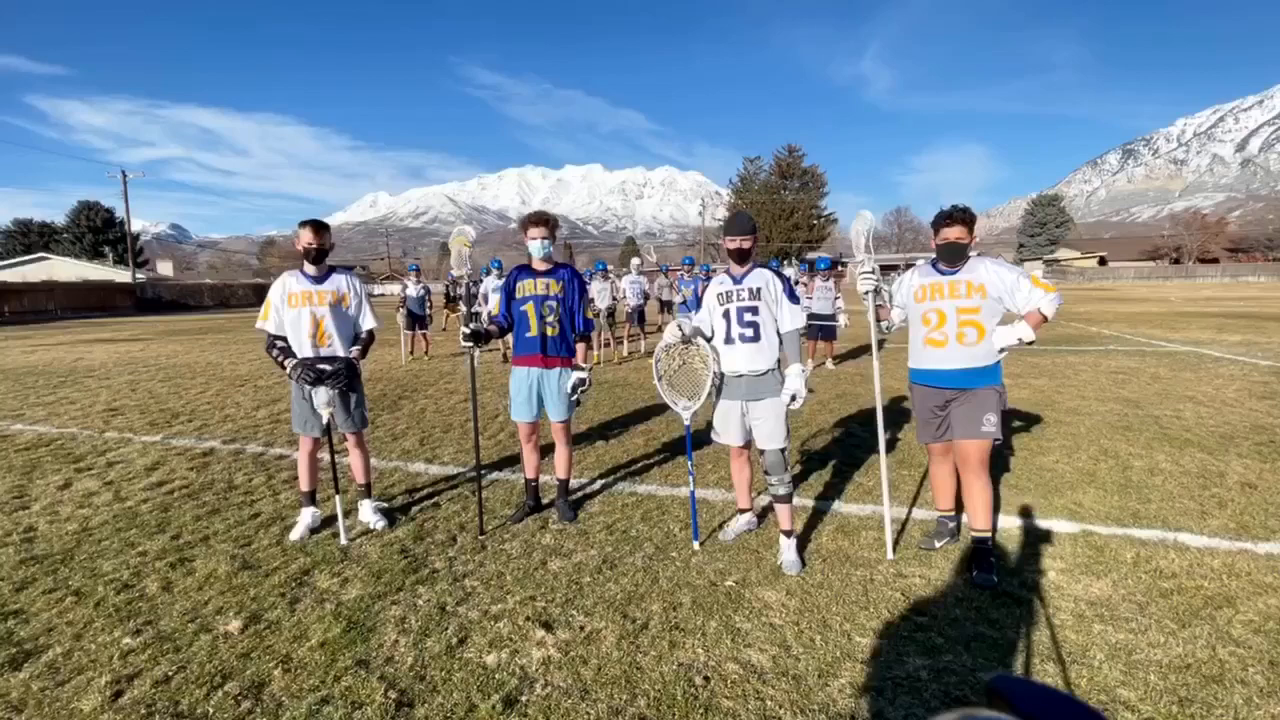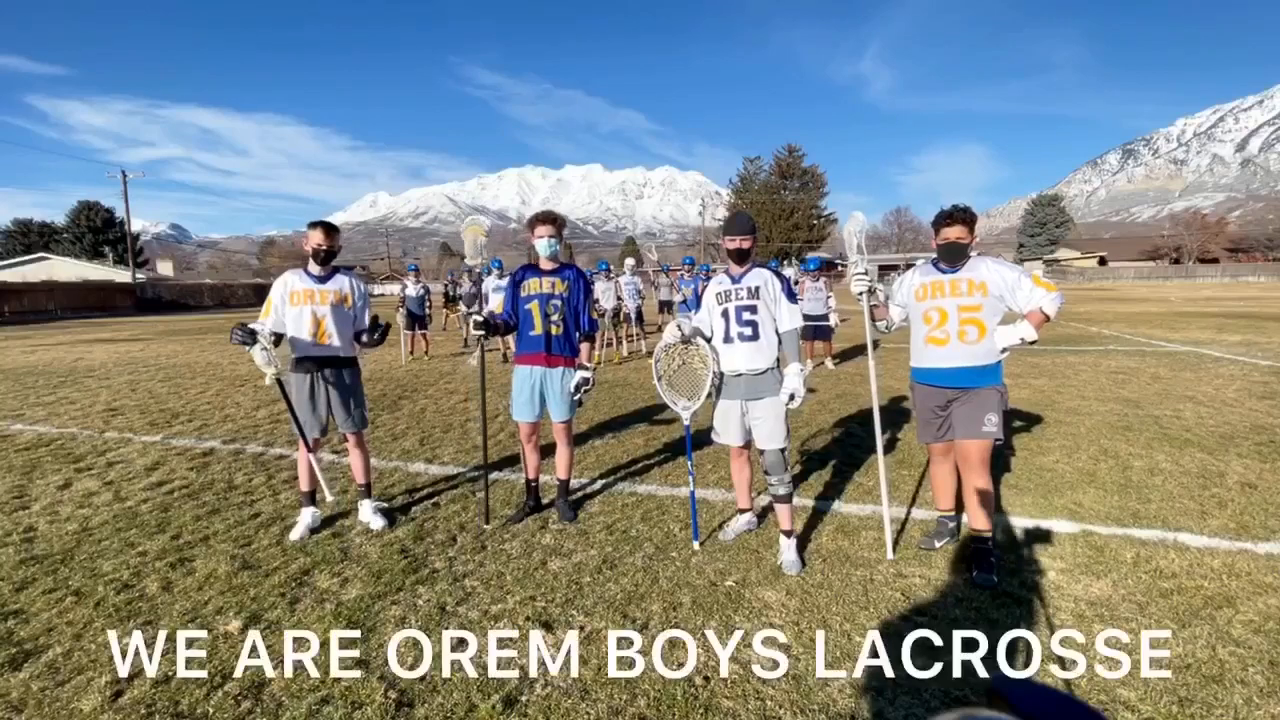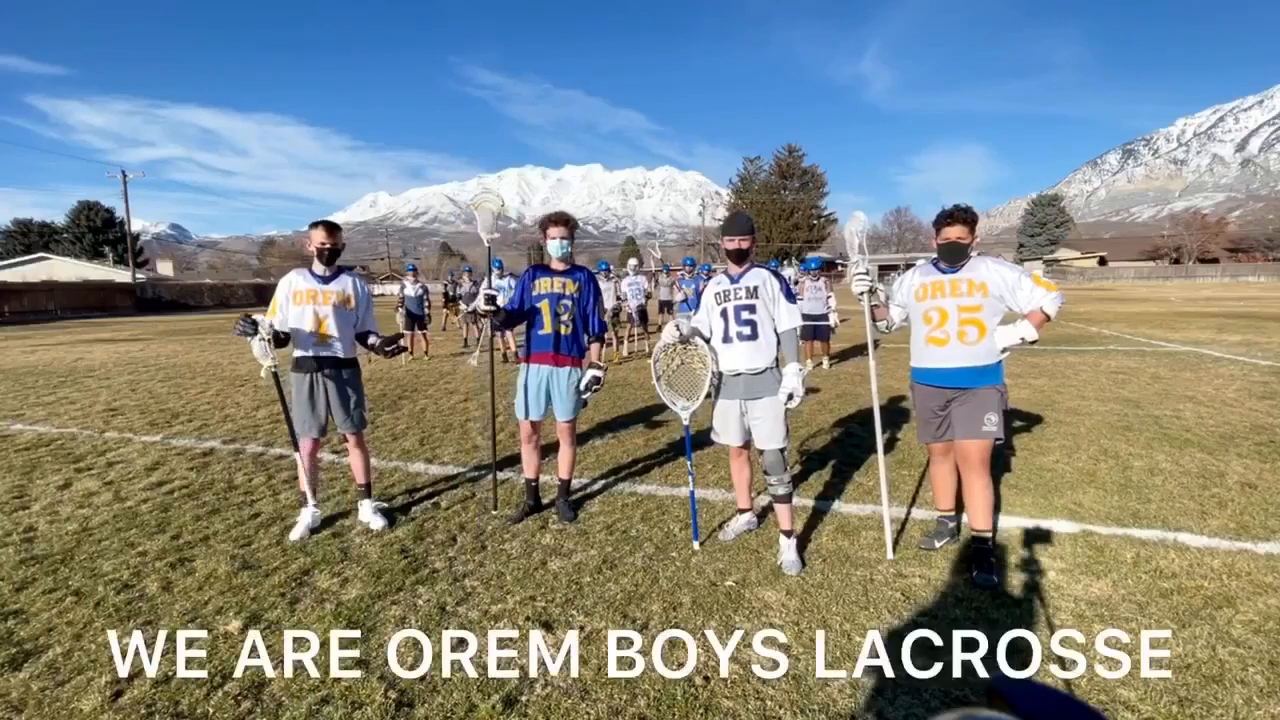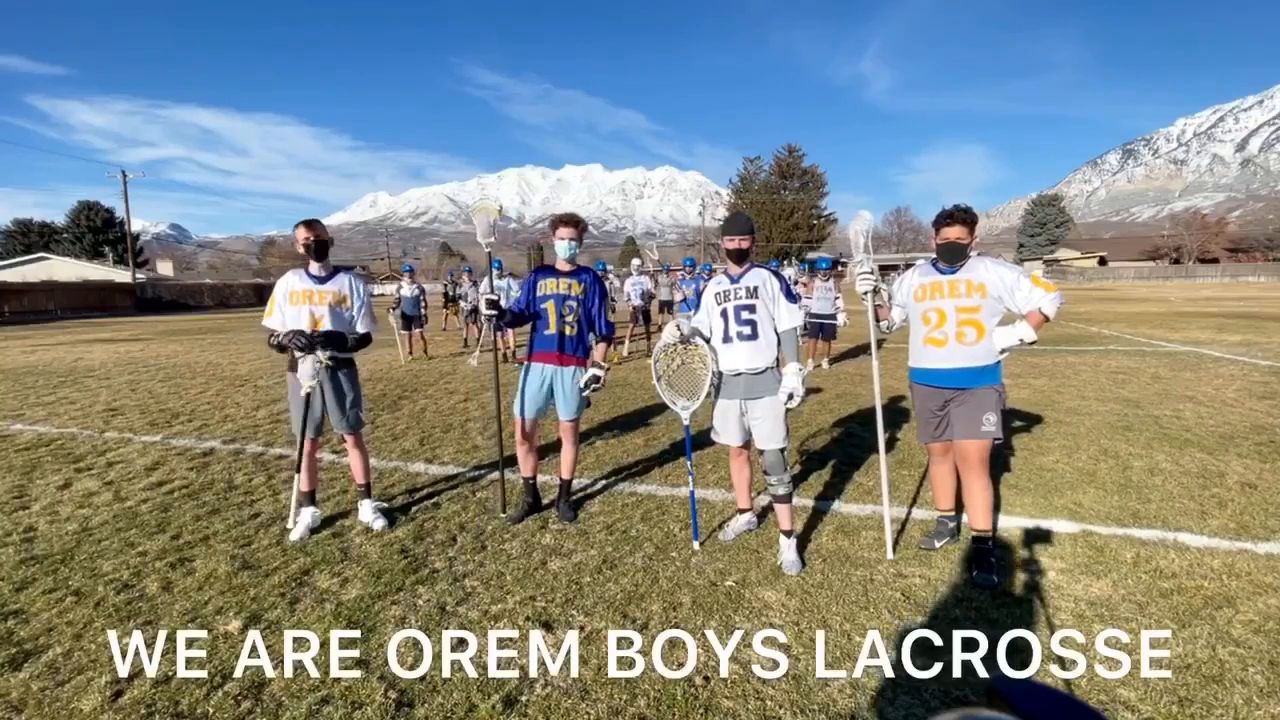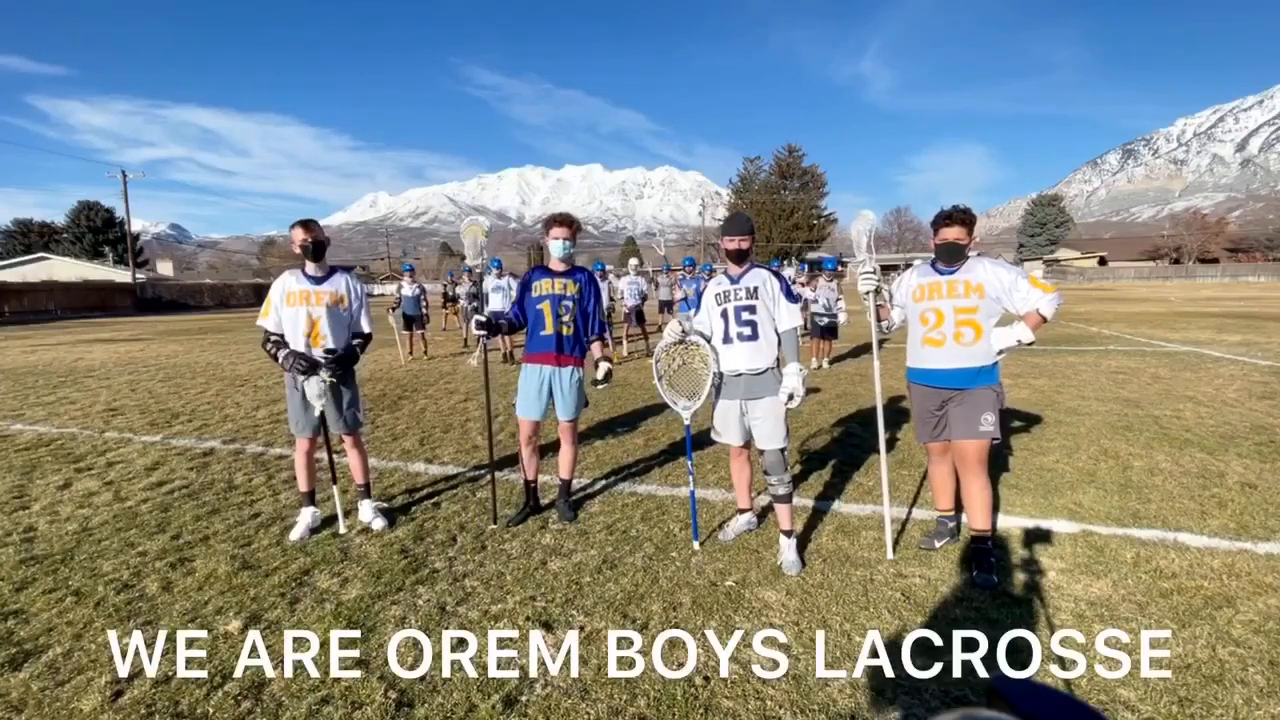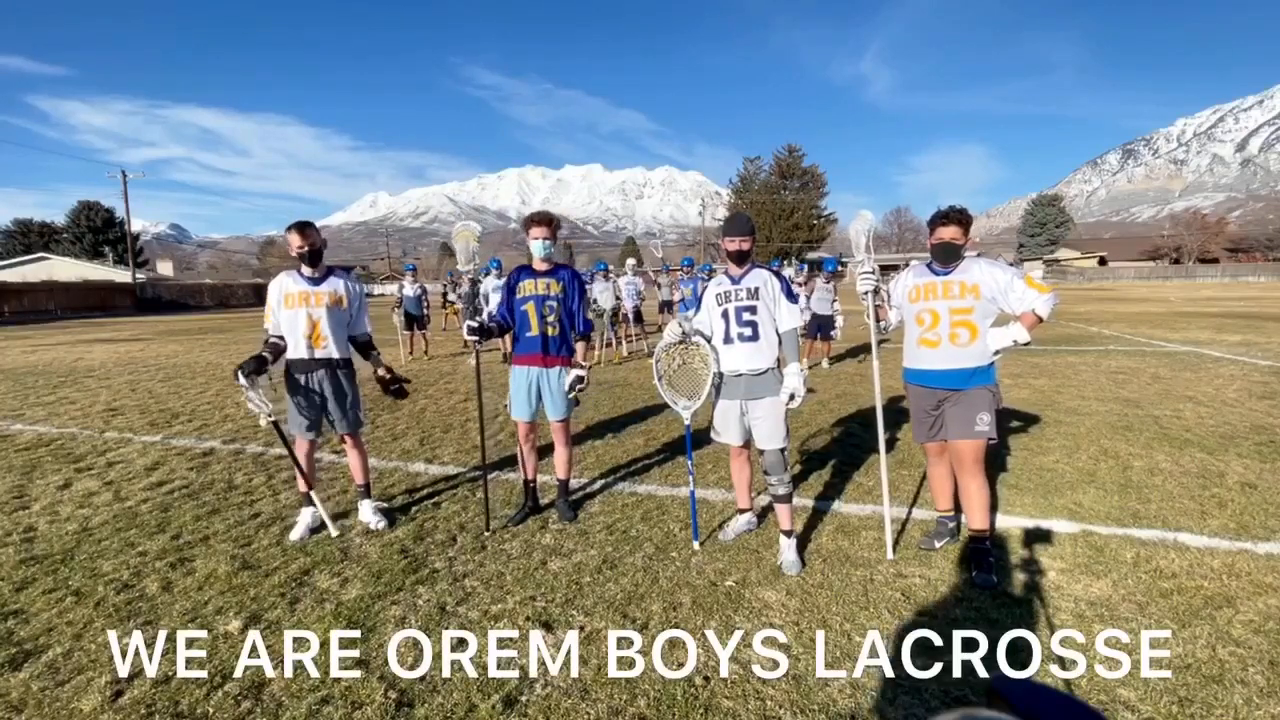
dt=0.5s
person 1, frame 1
left shoulder: (994, 273)
right shoulder: (912, 279)
left elbow: (1046, 297)
right elbow: (888, 319)
left wrist: (1015, 334)
right wrist: (874, 295)
left hip: (977, 383)
right hip: (927, 383)
left knee: (973, 463)
right knee: (938, 453)
left ankle: (982, 547)
right ankle: (946, 523)
person 1, frame 2
left shoulder: (995, 272)
right shoulder: (914, 278)
left elbow: (1048, 296)
right elbow: (887, 319)
left wrist: (1018, 334)
right wrist: (870, 297)
left hip: (979, 383)
right hip: (929, 383)
left knee: (974, 462)
right knee: (940, 453)
left ankle: (983, 547)
right ankle: (947, 523)
person 1, frame 3
left shoulder: (996, 273)
right shoulder: (914, 278)
left elbow: (1049, 296)
right elbow: (888, 319)
left wrist: (1018, 333)
right wrist: (871, 296)
left hip: (979, 383)
right hip: (929, 383)
left knee: (975, 462)
right knee: (940, 453)
left ankle: (983, 547)
right ankle: (947, 523)
person 1, frame 4
left shoulder: (994, 272)
right shoulder: (913, 278)
left elbow: (1047, 297)
right elbow: (888, 320)
left wrist: (1018, 334)
right wrist: (875, 295)
left hip: (977, 383)
right hip: (927, 383)
left knee: (973, 462)
right knee: (939, 453)
left ankle: (983, 548)
right ankle: (947, 523)
person 1, frame 5
left shoulder: (993, 273)
right shoulder: (912, 278)
left elbow: (1046, 297)
right elbow: (888, 319)
left wrist: (1016, 335)
right wrist: (874, 295)
left hip: (976, 383)
right hip: (925, 383)
left knee: (972, 462)
right knee: (937, 453)
left ankle: (981, 547)
right ankle: (946, 523)
person 1, frame 6
left shoulder: (989, 274)
right shoulder: (908, 279)
left elbow: (1042, 297)
right elbow: (885, 319)
left wrist: (1011, 334)
right wrist: (872, 296)
left hip: (972, 383)
right hip: (922, 383)
left knee: (969, 462)
right knee: (936, 454)
left ankle: (981, 547)
right ankle: (947, 523)
person 2, frame 1
left shoulder: (772, 280)
right shoulder: (714, 287)
left elbow: (790, 329)
right elbow: (705, 327)
left wrist: (795, 372)
right wrist: (684, 329)
left hip: (766, 382)
right hip: (729, 383)
left knee: (774, 459)
right knee: (736, 450)
left ankle: (787, 539)
right ankle: (745, 514)
person 2, frame 2
left shoulder: (771, 280)
right shoulder: (714, 287)
left elbow: (788, 328)
right elbow: (705, 329)
left wrist: (794, 371)
right wrist: (684, 329)
left hip: (766, 381)
right hip: (728, 383)
left knee: (774, 459)
right knee: (737, 451)
left ankle: (787, 539)
right ankle: (745, 514)
person 2, frame 3
left shoulder: (770, 280)
right shoulder: (712, 288)
left elbow: (787, 328)
right elbow: (704, 329)
left wrist: (793, 370)
right wrist: (682, 329)
left hip: (765, 381)
right hip: (727, 383)
left knee: (774, 458)
right knee: (737, 450)
left ankle: (787, 539)
right ankle: (745, 514)
person 2, frame 4
left shoulder: (769, 279)
right shoulder: (712, 287)
left elbow: (787, 327)
right elbow: (704, 329)
left wrist: (793, 370)
right wrist: (683, 328)
left hip: (765, 381)
right hip: (727, 383)
left knee: (774, 459)
right knee: (737, 450)
left ankle: (787, 539)
right ankle: (745, 514)
person 2, frame 5
left shoulder: (770, 279)
right shoulder: (712, 288)
left elbow: (787, 328)
right elbow: (704, 331)
left wrist: (793, 370)
right wrist: (683, 328)
left hip: (765, 381)
right hip: (727, 383)
left knee: (774, 458)
right knee: (736, 450)
left ankle: (787, 539)
right ankle: (745, 514)
person 2, frame 6
left shoulder: (771, 280)
right shoulder: (713, 288)
left elbow: (788, 328)
right elbow: (705, 330)
left wrist: (794, 370)
right wrist: (683, 328)
left hip: (765, 381)
right hip: (728, 383)
left knee: (774, 459)
right knee: (737, 450)
left ankle: (787, 539)
right ankle: (745, 514)
person 3, frame 1
left shoulder: (349, 282)
right shoulder: (284, 285)
left elbow: (367, 332)
right elbow: (274, 340)
left wrist: (350, 362)
right wrist: (293, 367)
left hip: (343, 371)
right hip: (306, 374)
left knee: (355, 438)
right knee: (308, 443)
left ankle: (366, 504)
right ankle: (308, 511)
person 3, frame 2
left shoulder: (352, 284)
right shoulder: (287, 283)
left elbow: (361, 334)
right elbow: (272, 332)
left wrist: (373, 336)
right wrist: (250, 335)
left hip: (344, 368)
right hip: (305, 371)
left knee: (355, 438)
right knee: (308, 442)
left ankle: (366, 504)
right ankle: (308, 511)
person 3, frame 3
left shoulder: (355, 284)
right shoulder: (291, 282)
left elbow: (364, 332)
right elbow: (281, 335)
left wrist: (381, 345)
right wrist: (258, 330)
left hip: (344, 369)
right hip: (306, 370)
left knee: (355, 437)
right knee: (308, 443)
left ankle: (366, 504)
right ankle: (309, 511)
person 3, frame 4
left shoulder: (352, 283)
right shoulder: (288, 283)
left elbow: (365, 335)
right elbow: (274, 336)
left wrist: (341, 340)
right wrist: (287, 338)
left hip: (341, 369)
right hip: (303, 371)
left knee: (353, 437)
right knee: (307, 442)
left ankle: (366, 504)
right ankle: (308, 511)
person 3, frame 5
left shoulder: (348, 283)
right shoulder: (284, 284)
left elbow: (363, 332)
right elbow: (270, 336)
left wrist: (351, 353)
right wrist: (284, 356)
left hip: (339, 372)
right hip: (300, 374)
left knee: (351, 438)
right knee: (304, 443)
left ankle: (366, 504)
right ankle: (308, 511)
person 3, frame 6
left shoulder: (347, 284)
right shoulder: (280, 285)
left elbow: (360, 336)
right elbow: (277, 337)
left wrist: (381, 368)
right wrist: (261, 361)
left hip: (339, 371)
right hip: (300, 374)
left knee: (351, 438)
right knee: (303, 443)
left ankle: (366, 503)
right ankle: (308, 510)
person 4, frame 1
left shoulder: (569, 276)
right shoulder: (516, 277)
left elbow: (582, 327)
right elbow: (504, 321)
left wrist: (582, 367)
right wrist: (483, 333)
left hip: (560, 366)
right hip: (524, 366)
left knee: (561, 432)
right knee: (527, 435)
left ankle: (562, 497)
right ankle: (532, 498)
person 4, frame 2
left shoulder: (574, 276)
right shoulder: (521, 276)
left elbow: (586, 327)
right elbow: (510, 320)
left wrist: (585, 367)
right wrist: (491, 326)
left hip: (562, 365)
right hip: (526, 364)
left knee: (562, 432)
right knee: (527, 434)
left ankle: (562, 497)
right ankle: (532, 498)
person 4, frame 3
left shoulder: (584, 278)
right shoulder: (532, 275)
left elbow: (595, 327)
right elbow: (514, 314)
left wrist: (595, 366)
right wrist: (495, 311)
left hip: (570, 365)
right hip: (534, 363)
left knee: (566, 432)
right knee: (528, 432)
left ankle: (563, 497)
right ankle: (532, 498)
person 4, frame 4
left shoulder: (589, 279)
right shoulder: (538, 276)
left elbow: (602, 328)
right elbow: (521, 314)
left wrist: (598, 365)
right wrist: (500, 312)
left hip: (573, 365)
right hip: (537, 363)
left knee: (569, 432)
right knee: (524, 432)
left ankle: (564, 497)
right ankle: (530, 497)
person 4, frame 5
left shoulder: (584, 278)
right shoulder: (532, 276)
left elbow: (595, 326)
right elbow: (517, 319)
left wrist: (602, 360)
right wrist: (493, 326)
left hip: (570, 365)
right hip: (534, 363)
left knee: (568, 432)
right knee: (527, 435)
left ankle: (564, 497)
right ankle: (531, 499)
person 4, frame 6
left shoulder: (568, 276)
right shoulder: (517, 277)
left elbow: (581, 325)
right elbow: (504, 320)
left wrist: (580, 364)
right wrist: (485, 330)
left hip: (558, 365)
right hip: (523, 364)
left knee: (561, 432)
right knee: (525, 434)
left ankle: (563, 497)
right ankle: (530, 499)
